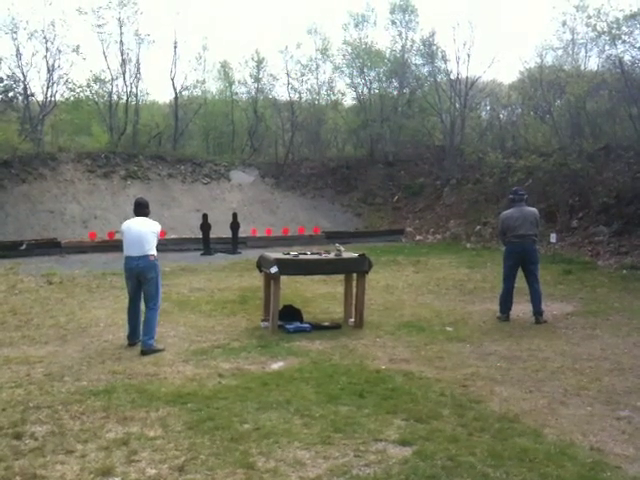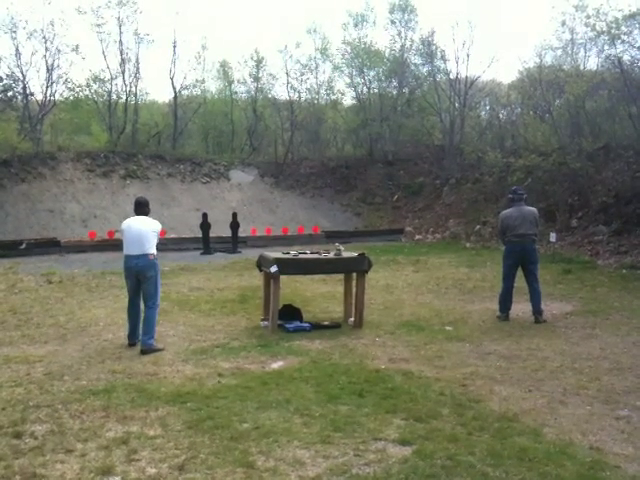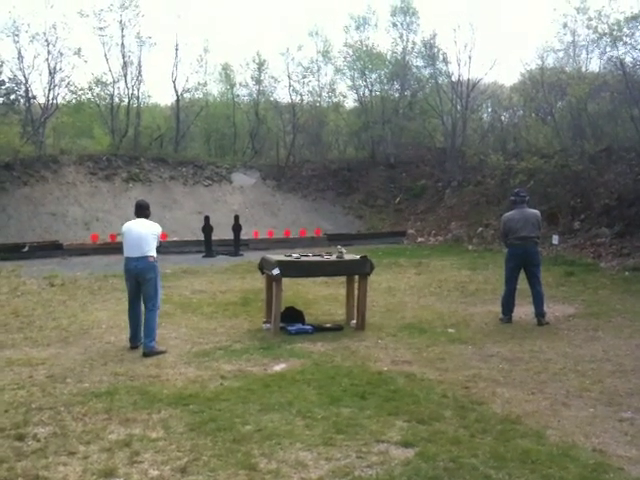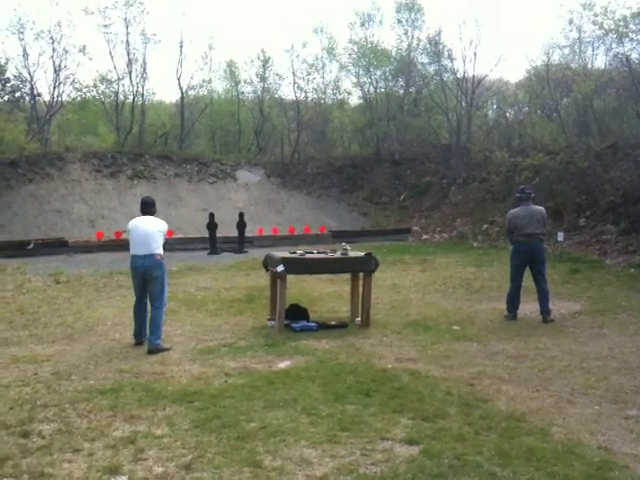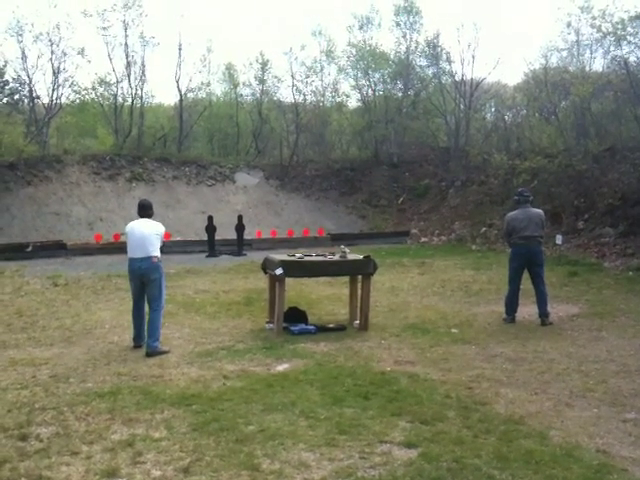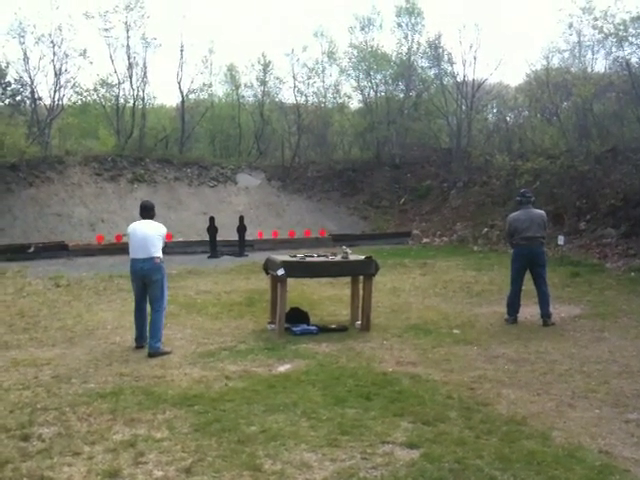
dt=0.3s
person 1, frame 1
left shoulder: (125, 226)
right shoulder: (155, 225)
left elbow: (126, 243)
left hip: (130, 263)
right hip: (148, 263)
left knee: (133, 301)
right knee: (152, 305)
left ankle: (133, 338)
right ankle: (147, 344)
person 1, frame 2
left shoulder: (125, 224)
right shoulder: (155, 224)
left elbow: (125, 241)
left hip: (129, 262)
right hip: (148, 262)
left knee: (133, 301)
right knee: (151, 304)
left ankle: (133, 338)
right ankle: (147, 343)
person 1, frame 3
left shoulder: (126, 227)
right shoulder: (155, 227)
left elbow: (126, 244)
left hip: (129, 265)
right hip: (148, 264)
left knee: (133, 304)
right knee: (151, 306)
left ankle: (135, 340)
right ankle: (149, 346)
person 1, frame 4
left shoulder: (132, 224)
right shoulder: (161, 224)
left elbow: (132, 242)
left hip: (136, 262)
right hip: (154, 262)
left knee: (140, 300)
right knee: (158, 303)
left ankle: (139, 336)
right ankle: (154, 343)
person 1, frame 5
left shoulder: (129, 227)
right shoulder: (158, 227)
left elbow: (130, 245)
left hip: (133, 265)
right hip: (152, 265)
left knee: (137, 304)
right knee: (156, 306)
left ankle: (138, 340)
right ankle: (152, 346)
person 1, frame 6
left shoulder: (131, 228)
right shoulder: (160, 228)
left elbow: (132, 246)
left hip: (135, 266)
right hip: (154, 265)
left knee: (139, 304)
right knee: (158, 306)
left ankle: (140, 340)
right ankle: (155, 346)
person 2, frame 1
left shoulder: (505, 215)
right shoulder: (534, 213)
left elbow: (501, 235)
right elbow: (537, 230)
left hip: (512, 249)
right hip: (530, 248)
left knee: (508, 283)
right knee: (534, 283)
left ankle: (504, 313)
right ankle: (538, 315)
person 2, frame 2
left shoulder: (504, 215)
right shoulder: (534, 212)
left elbow: (501, 234)
right elbow: (536, 230)
left hip: (512, 248)
right hip: (529, 247)
left knee: (507, 282)
right knee: (533, 282)
left ankle: (504, 312)
right ankle: (538, 314)
person 2, frame 3
left shoulder: (507, 217)
right shoulder: (536, 214)
left elbow: (503, 237)
right elbow: (539, 232)
left hip: (514, 251)
right hip: (532, 250)
left knee: (510, 285)
right knee: (536, 285)
left ankle: (506, 315)
right ankle: (540, 317)
person 2, frame 4
left shoulder: (512, 214)
right shoulder: (541, 211)
left elbow: (508, 234)
right elbow: (544, 229)
left hip: (519, 248)
right hip: (537, 247)
left knee: (515, 282)
right knee: (541, 282)
left ankle: (511, 312)
right ankle: (546, 314)
person 2, frame 5
left shoulder: (510, 217)
right shoulder: (540, 214)
left elbow: (506, 237)
right elbow: (543, 232)
left hip: (518, 251)
right hip: (535, 249)
left knee: (514, 284)
right knee: (539, 284)
left ankle: (510, 315)
right ankle: (544, 317)
person 2, frame 6
left shoulder: (512, 218)
right shoulder: (542, 215)
left elbow: (509, 237)
right elbow: (545, 233)
left hip: (520, 251)
right hip: (538, 250)
left knee: (516, 285)
right knee: (542, 285)
left ankle: (512, 316)
right ankle: (546, 317)
